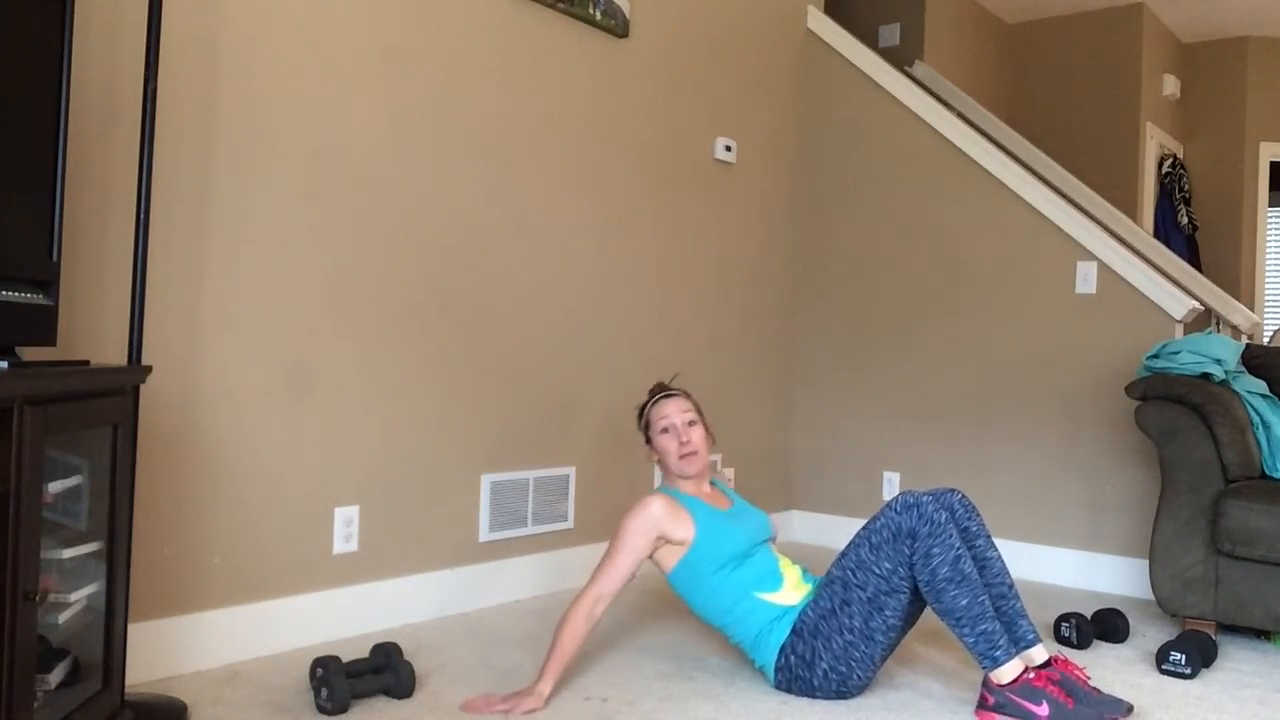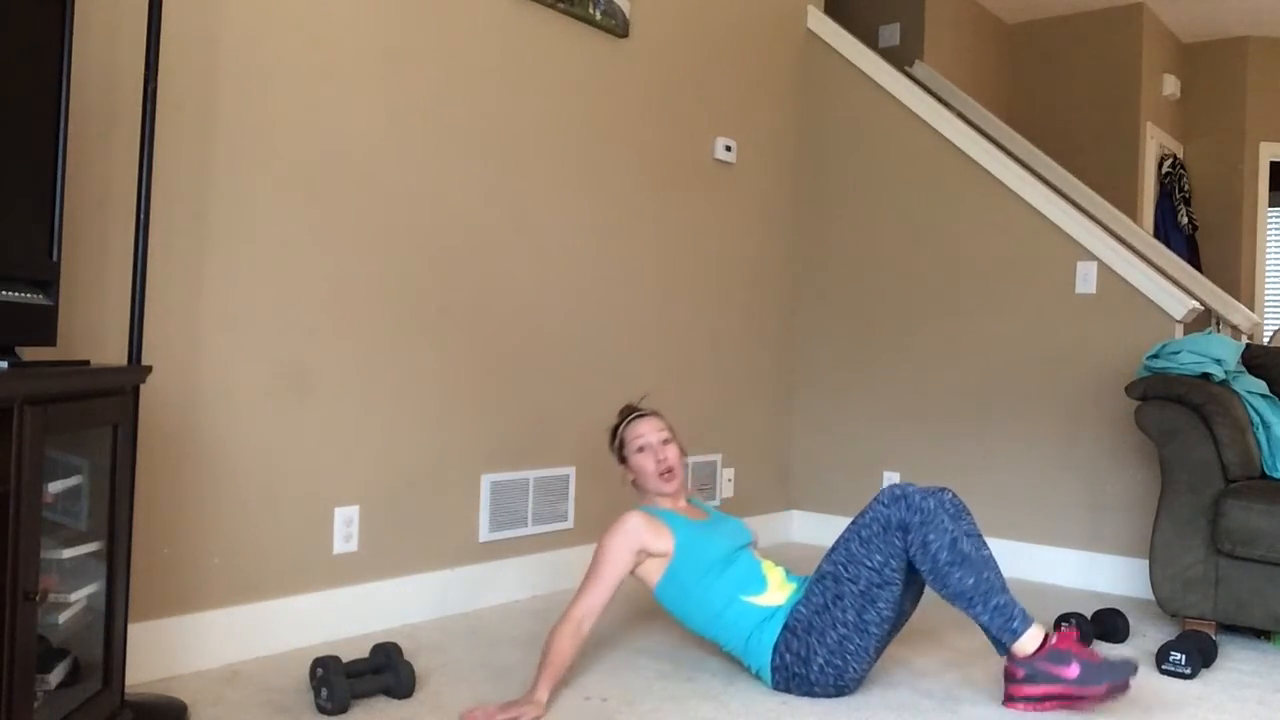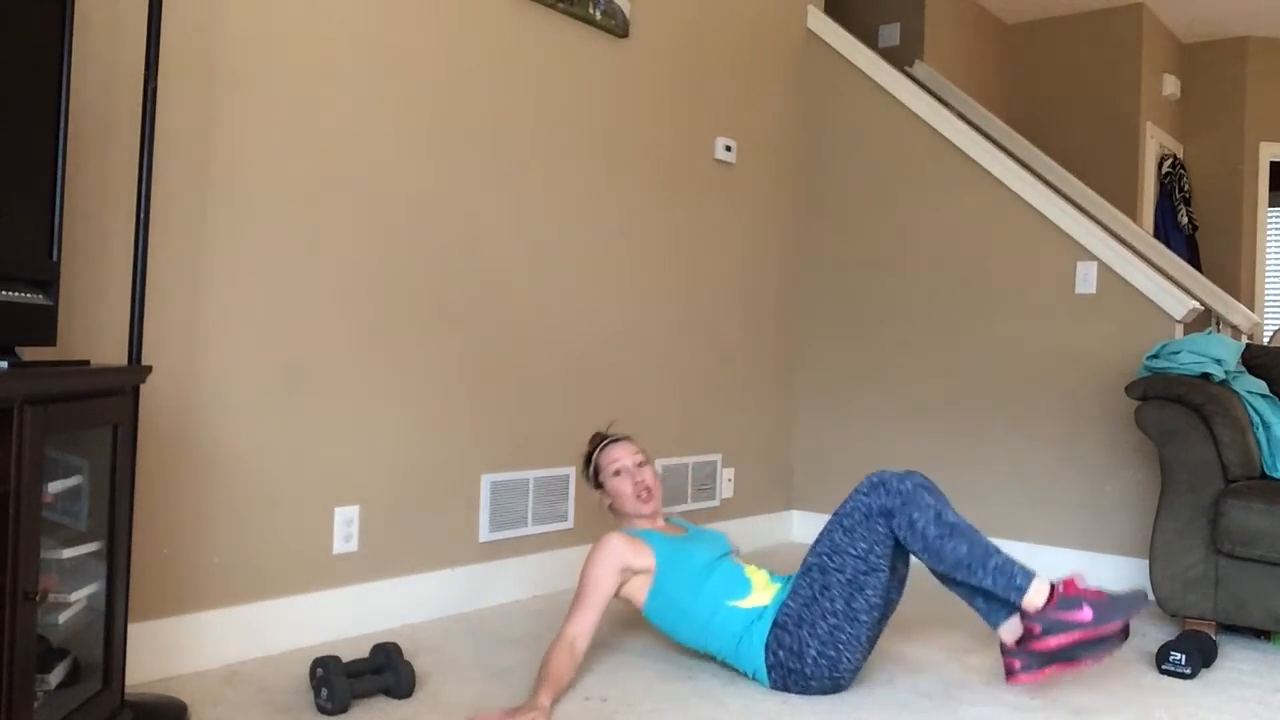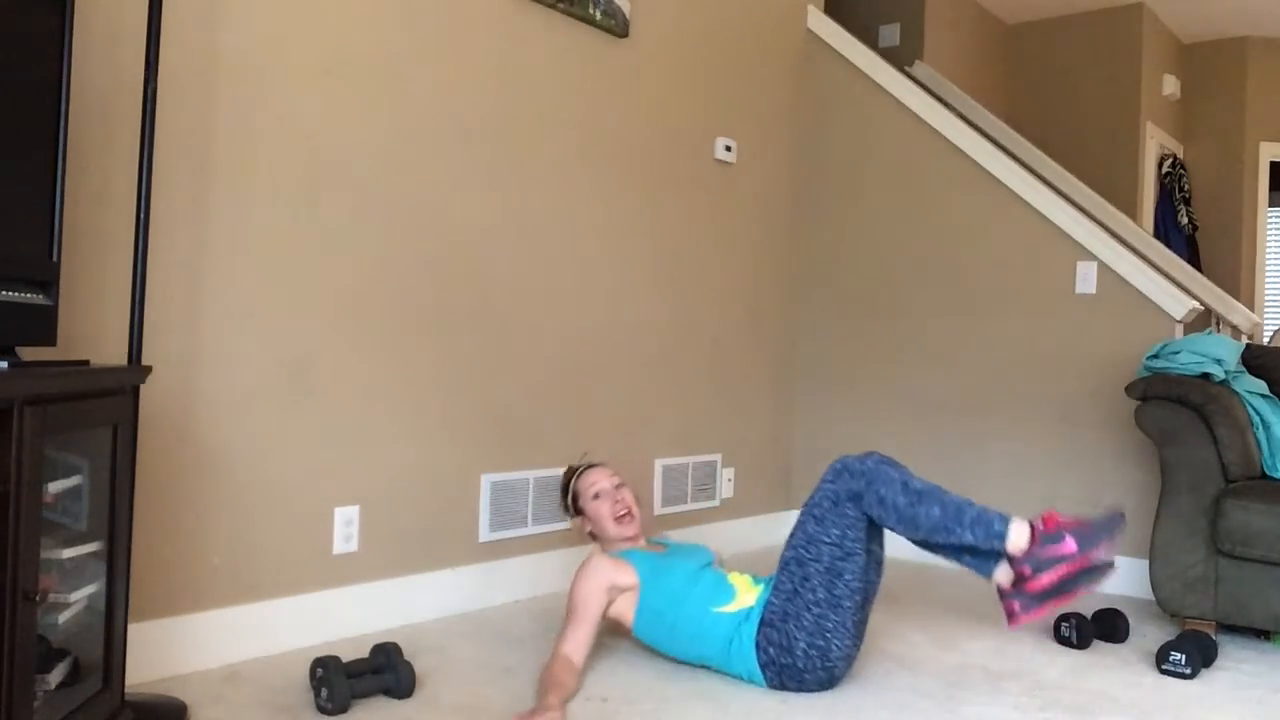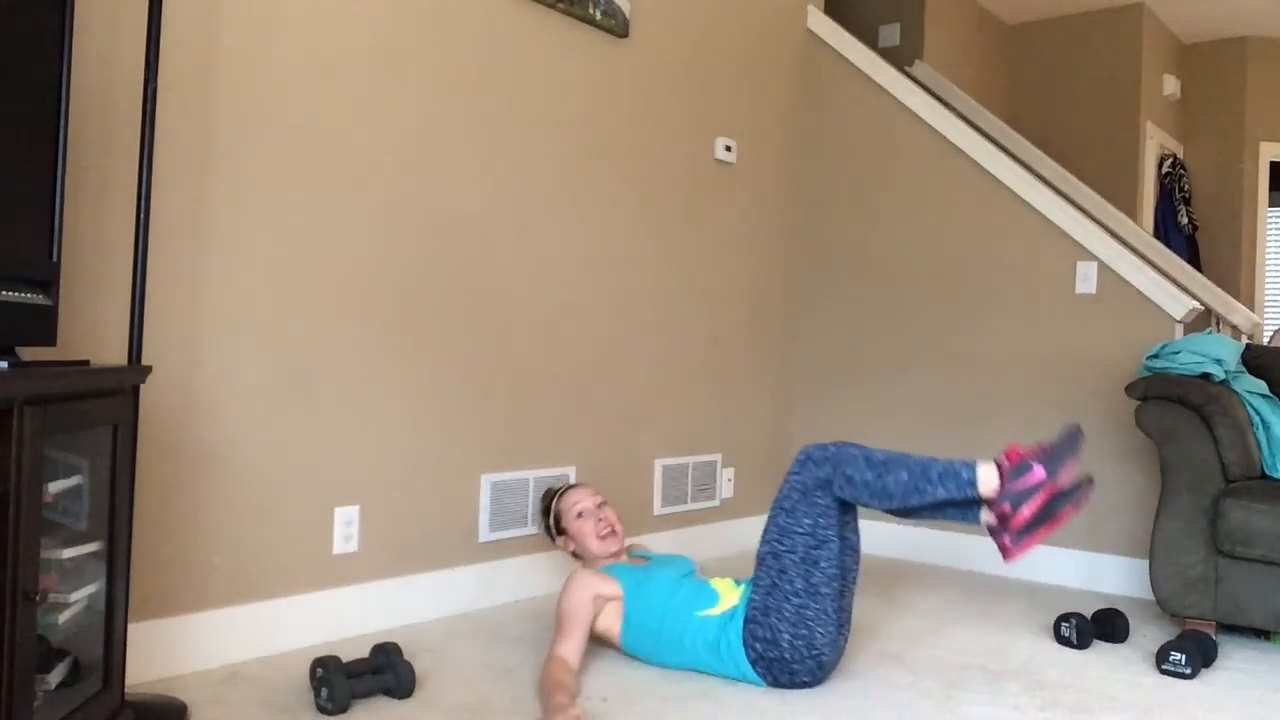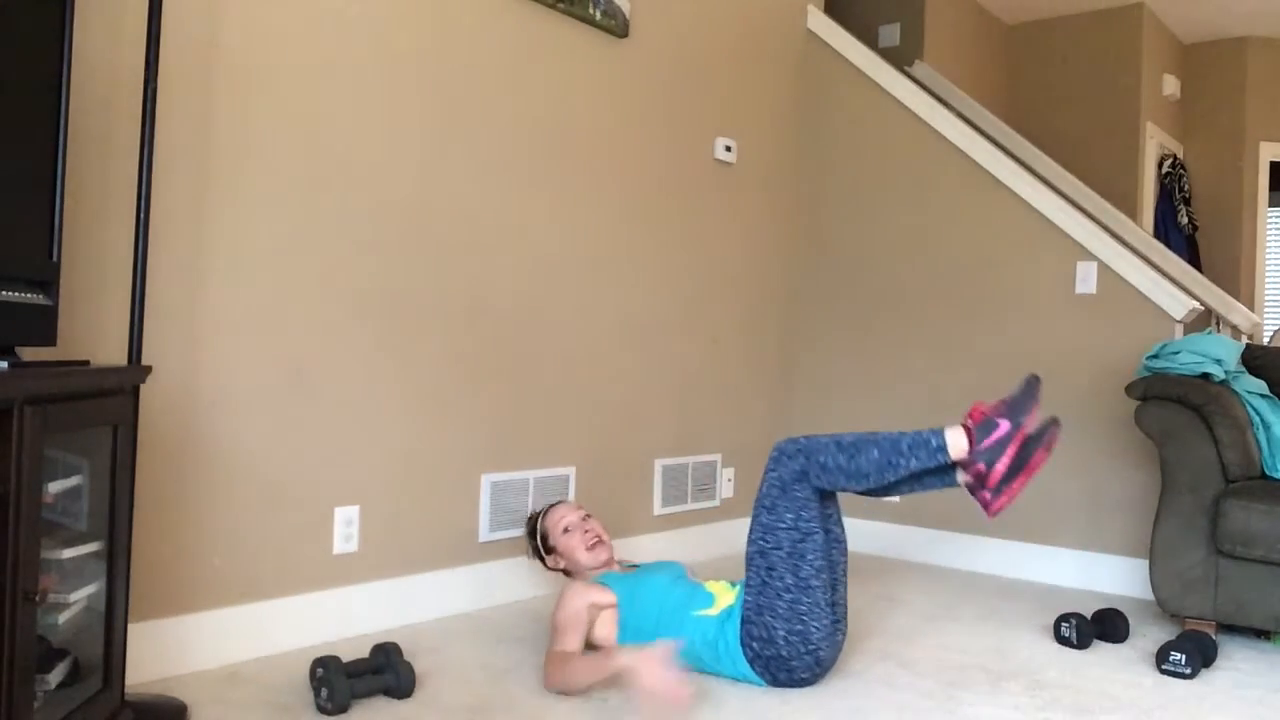
dt=0.2s
person 1, frame 1
left shoulder: (723, 494)
right shoulder: (658, 511)
right elbow: (593, 598)
left hip: (825, 627)
right hip: (807, 658)
left knee: (947, 503)
right knee: (915, 514)
left ankle: (1031, 657)
person 1, frame 2
left shoulder: (702, 512)
right shoulder: (636, 527)
right elbow: (578, 616)
left hip: (815, 629)
right hip: (801, 655)
left knee: (930, 502)
right knee: (904, 506)
left ankle: (1028, 665)
right ankle: (1032, 648)
person 1, frame 3
left shoulder: (683, 530)
right shoulder: (617, 550)
right elbow: (571, 639)
left hip: (815, 636)
right hip: (794, 653)
left knee: (901, 491)
right knee: (888, 494)
left ankle: (1025, 628)
right ankle: (1038, 596)
person 1, frame 4
left shoulder: (663, 549)
right shoulder: (601, 570)
right elbow: (567, 655)
left hip: (813, 639)
right hip: (786, 650)
left knee: (866, 478)
right knee: (856, 478)
left ankle: (1019, 572)
right ankle: (1025, 542)
person 1, frame 5
left shoulder: (645, 560)
right shoulder: (585, 591)
right elbow: (558, 665)
left hip: (800, 636)
right hip: (777, 649)
left knee: (833, 477)
right knee: (818, 466)
left ankle: (1000, 514)
right ankle: (997, 481)
person 1, frame 6
left shoulder: (643, 572)
right shoulder: (581, 602)
right elbow: (556, 669)
right wrist: (628, 661)
left hip: (808, 634)
right hip: (776, 649)
left knee: (810, 477)
right knee: (793, 459)
left ankle: (977, 475)
right ankle: (967, 446)
